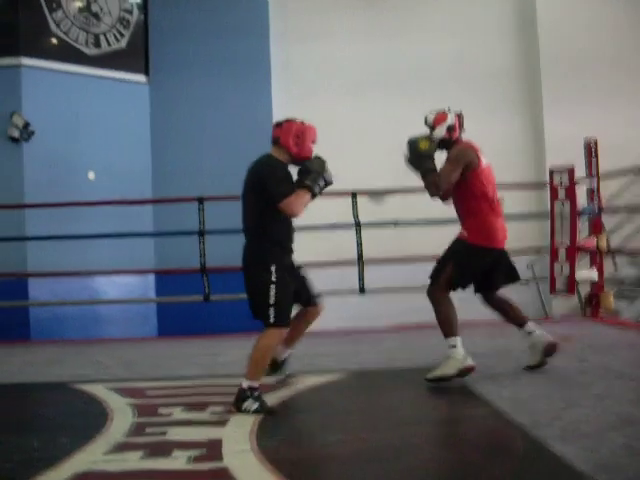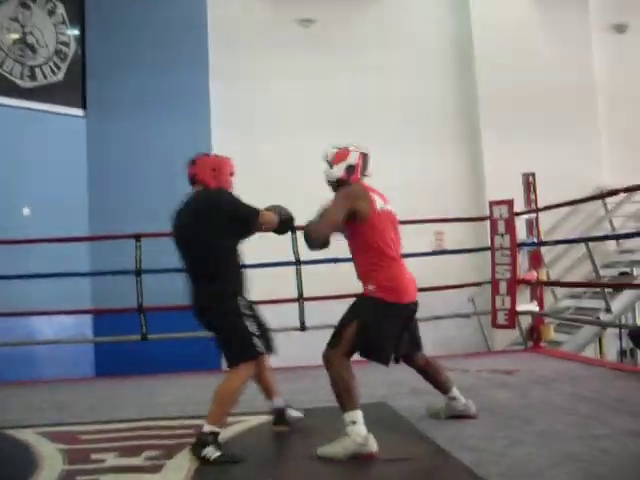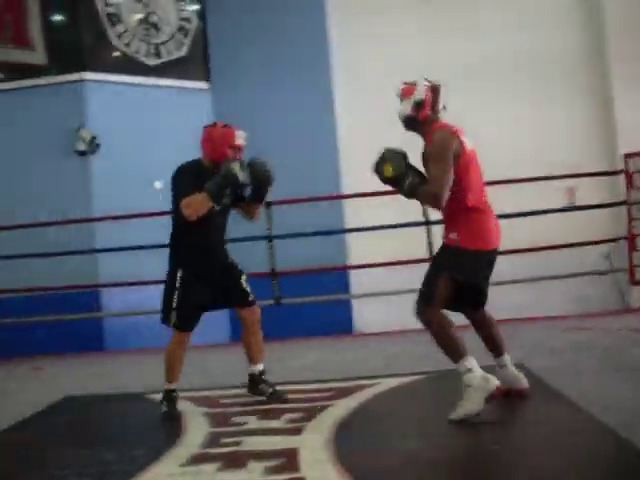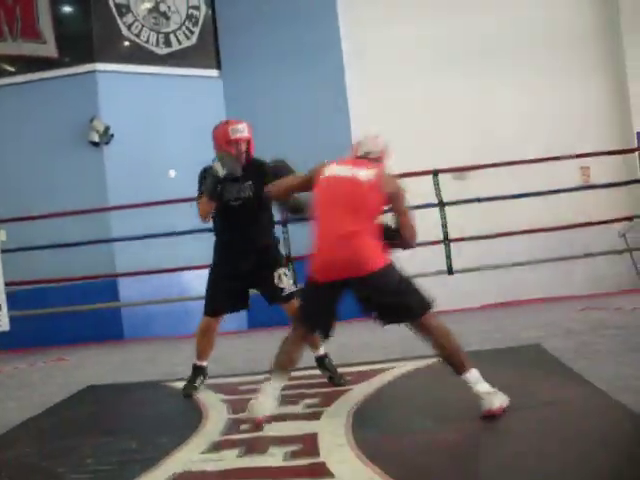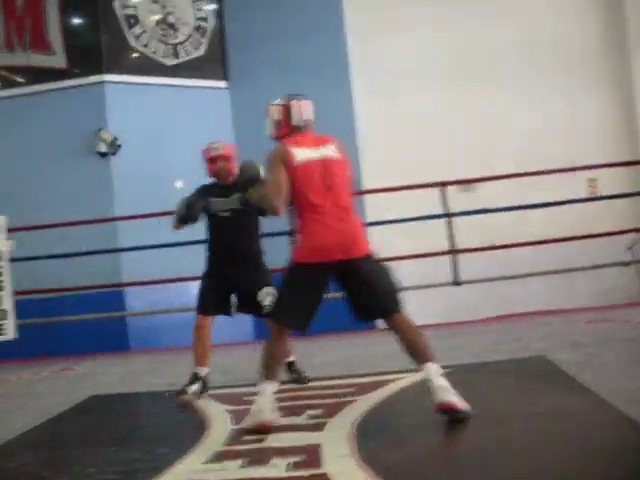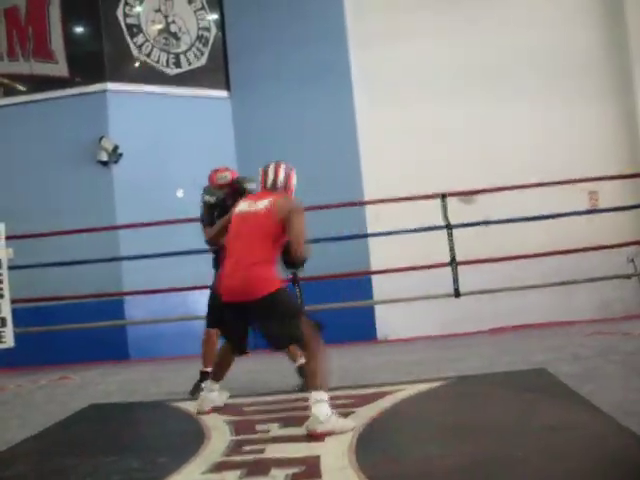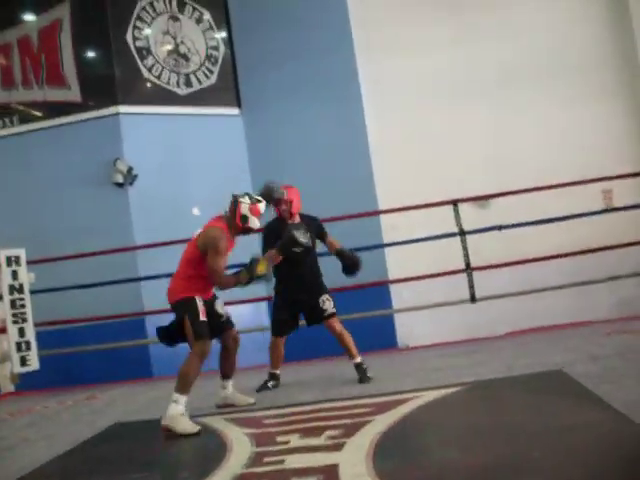
dt=0.7s
person 1, frame 1
left shoulder: (460, 152)
right shoulder: (469, 153)
left elbow: (438, 191)
right elbow: (444, 192)
left wrist: (424, 160)
right wrist: (426, 165)
left hip: (477, 234)
right hip: (494, 233)
left knee: (437, 289)
right knee: (490, 294)
left ankle: (457, 355)
right ankle: (538, 339)
person 1, frame 2
left shoulder: (350, 195)
right shoulder: (377, 199)
left elbow: (317, 235)
left wrist: (311, 230)
left hip: (383, 291)
right hip: (402, 289)
left knee: (334, 355)
right knee: (410, 355)
left ankle: (357, 436)
right ankle: (458, 402)
person 1, frame 3
left shoulder: (440, 139)
right shoulder: (443, 136)
left elbow: (437, 198)
left wrist: (402, 179)
right wrist: (408, 179)
left hip: (469, 235)
right hip: (478, 233)
left knee: (428, 309)
right knee: (472, 307)
left ankle: (476, 379)
right ankle: (508, 374)
person 1, frame 4
left shoulder: (324, 171)
right shoulder: (387, 180)
left elbow: (273, 192)
right elbow: (408, 239)
left hip: (325, 264)
right hip: (367, 259)
left knee: (303, 331)
right knee: (427, 322)
left ankle: (265, 400)
right ankle: (484, 392)
person 1, frame 5
left shoulder: (282, 153)
right shoulder: (335, 145)
left elbow: (275, 204)
left wrist: (254, 192)
left hip: (315, 249)
right hip: (353, 242)
left knee: (280, 327)
right knee: (395, 316)
left ankle: (264, 406)
right ankle: (442, 389)
person 1, frame 6
left shoulder: (243, 204)
right shoulder: (289, 205)
left elbow: (212, 236)
right elbow: (299, 255)
right wrist: (291, 253)
left hip: (230, 286)
right hip: (260, 286)
left knee: (234, 343)
right knee: (313, 343)
left ankle: (211, 395)
right ankle: (320, 415)
person 1, frame 7
left shoulder: (224, 225)
right shoulder: (218, 235)
right elbow: (219, 281)
right wrist: (248, 274)
left hip: (202, 292)
right hip: (187, 293)
left knee: (231, 337)
right knee: (201, 348)
left ankle: (227, 393)
right ankle: (174, 413)
person 2, frame 1
left shoulder: (272, 167)
right shoulder: (270, 168)
left elbow: (286, 203)
right elbow: (293, 208)
left wrist: (308, 181)
right wrist: (314, 181)
left hip: (277, 257)
right hip: (266, 259)
left knee: (313, 307)
right knee: (277, 326)
left ankle: (276, 358)
right ankle: (246, 392)
person 2, frame 2
left shoulder: (184, 212)
right shoulder: (216, 199)
right elbow: (265, 219)
left wrist: (254, 220)
right wrist: (280, 214)
left hip: (206, 296)
right hip: (225, 296)
left knee: (256, 351)
right knee: (245, 364)
left ankle: (279, 409)
right ankle: (207, 438)
person 2, frame 3
left shoulder: (226, 175)
right shoulder: (187, 173)
left elbow: (252, 214)
right elbow: (190, 211)
left wrist: (258, 189)
right wrist: (220, 183)
left hip: (218, 260)
right hip: (187, 265)
left knee: (251, 313)
right knee: (181, 333)
left ankle: (257, 379)
right ankle: (170, 393)
person 2, frame 4
left shoulder: (260, 168)
right shoulder: (209, 174)
right elbow: (204, 214)
right wrist: (217, 181)
left hip: (264, 252)
right hip: (228, 258)
left knee: (293, 305)
right knee: (210, 319)
left ankle: (324, 361)
right ankle: (199, 371)
person 2, frame 5
left shoulder: (249, 184)
right shoulder: (205, 193)
right elbow: (179, 222)
left wrist: (257, 183)
right wrist: (183, 215)
left hip: (251, 265)
right hip: (219, 267)
right knee: (202, 320)
left ankle: (291, 365)
right ankle: (199, 377)
person 2, frame 6
right shoulder: (212, 212)
right elbow: (213, 242)
right wrist: (210, 208)
right knee: (212, 331)
left ankle: (303, 368)
right ankle: (205, 377)
person 2, frame 7
left shoulder: (311, 222)
right shoulder: (272, 228)
left elbow: (328, 241)
right elbow: (270, 260)
left wrist: (342, 253)
right wrist: (285, 244)
left hip: (313, 285)
right hip: (286, 290)
left knee: (334, 325)
right knee: (278, 337)
left ankle: (360, 366)
right ankle: (274, 376)
